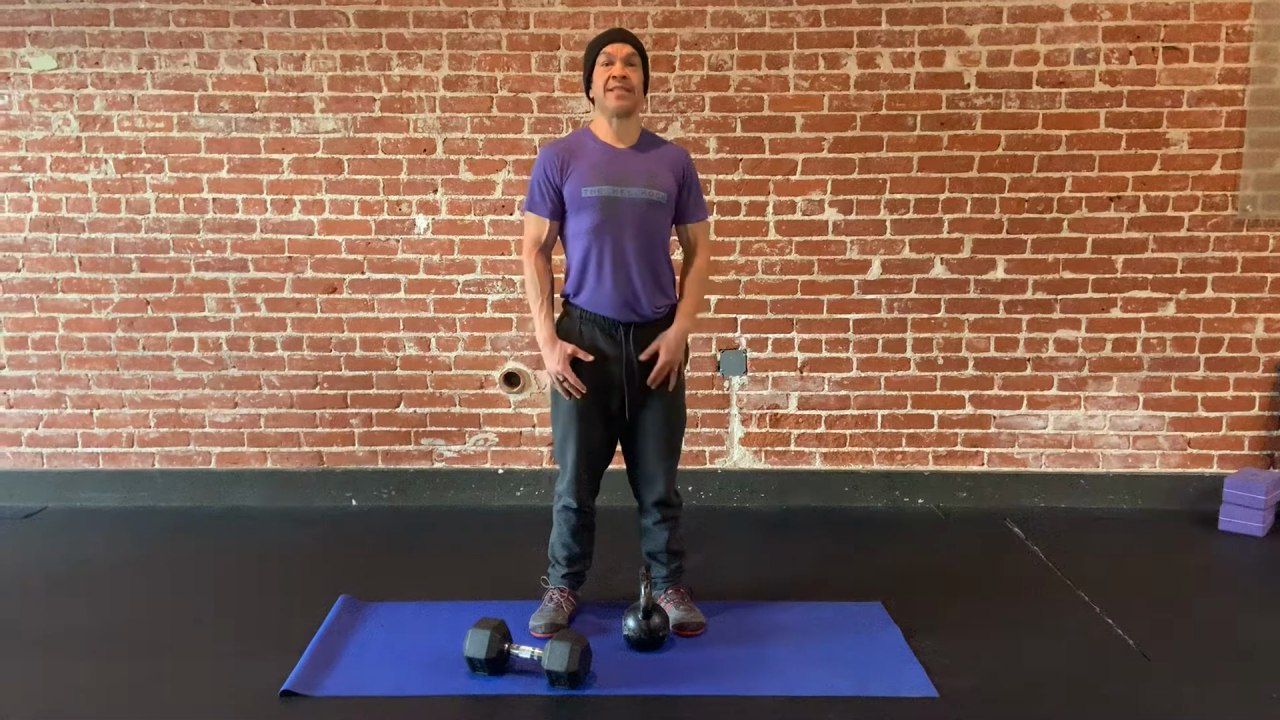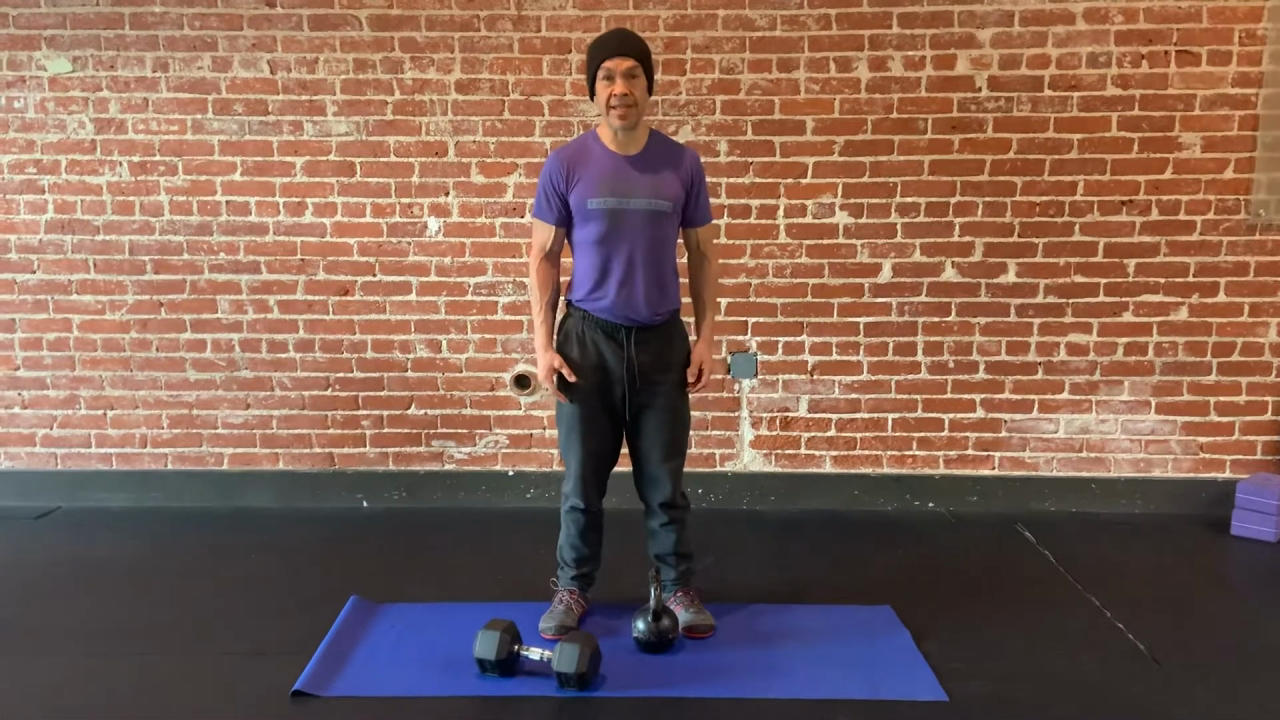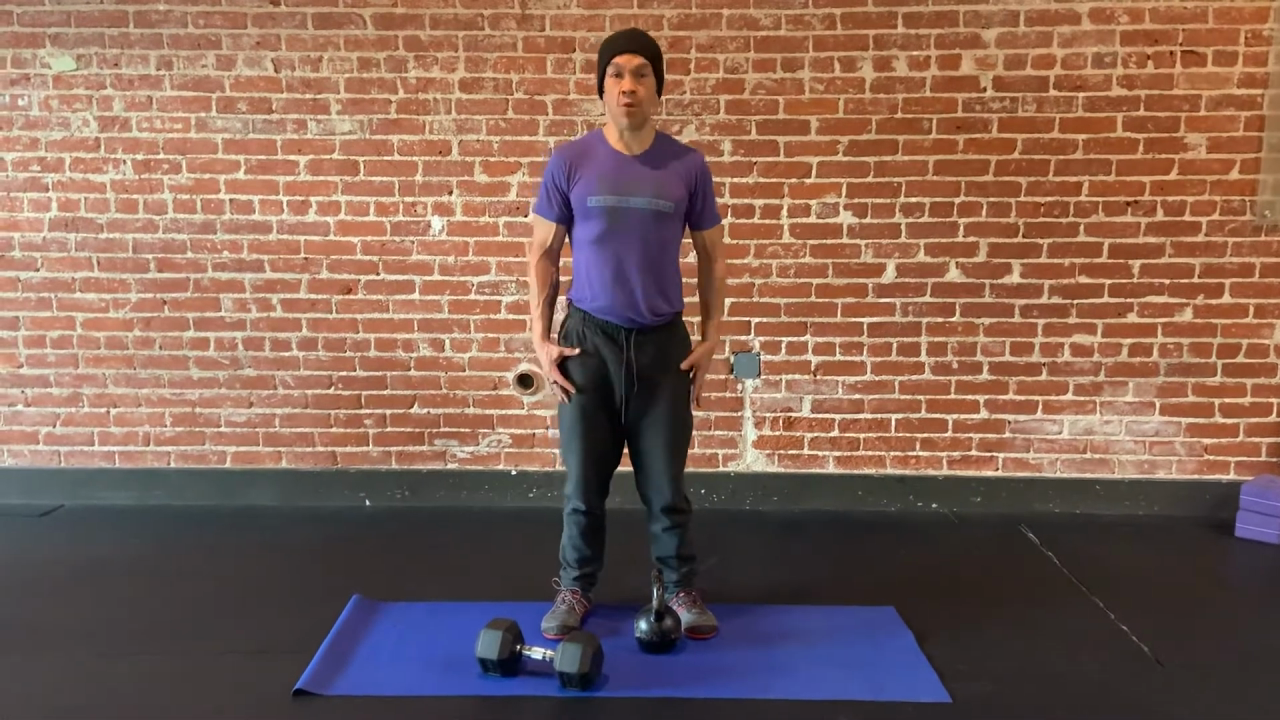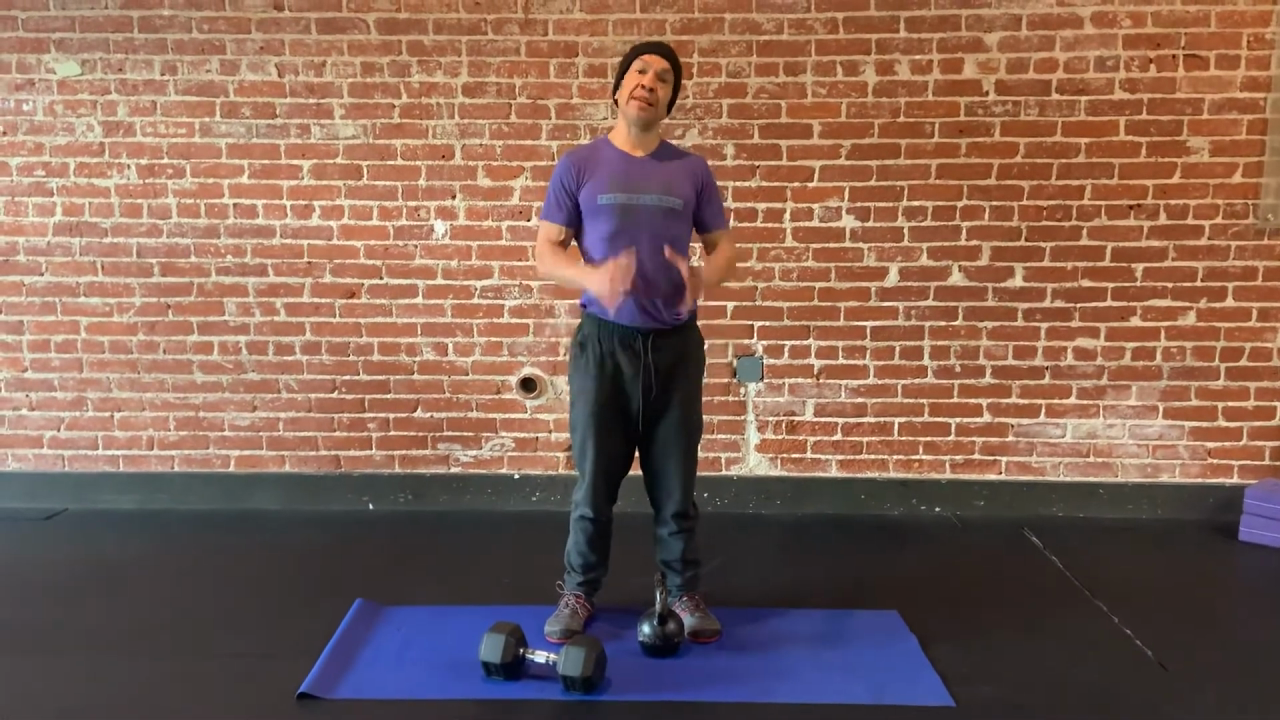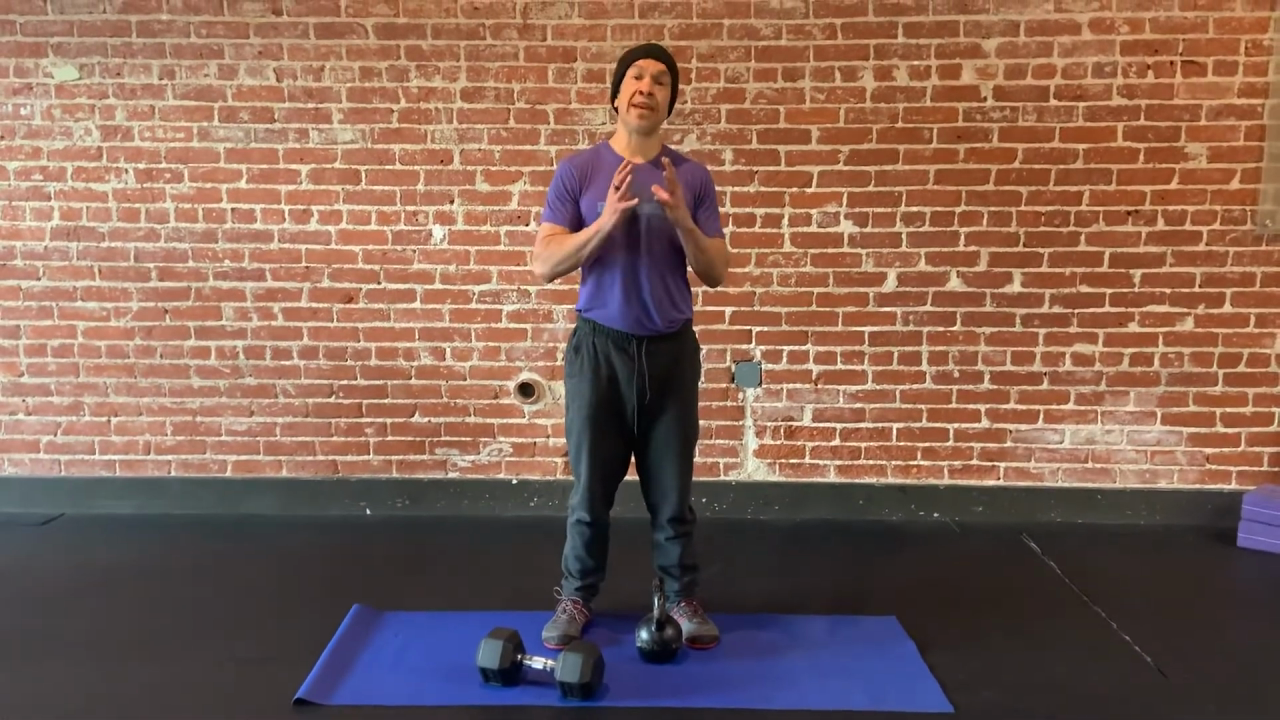
dt=1s
person 1, frame 1
left shoulder: (674, 160)
right shoulder: (559, 157)
left elbow: (697, 250)
right elbow: (535, 251)
left wrist: (681, 327)
right wrist: (547, 339)
left hip: (654, 338)
right hip: (585, 336)
left knee: (658, 478)
right knee: (577, 476)
left ankle: (669, 585)
right ankle: (564, 587)
person 1, frame 2
left shoulder: (683, 163)
right shoulder: (566, 164)
left elbow: (701, 253)
right elbow: (544, 257)
left wrist: (704, 337)
right wrist: (544, 344)
left hip: (661, 340)
right hip: (588, 337)
left knee: (664, 479)
right knee: (583, 477)
left ankle: (678, 587)
right ankle: (573, 588)
person 1, frame 3
left shoulder: (688, 166)
right shoulder: (569, 161)
left elbow: (711, 256)
right elbow: (543, 252)
left wrist: (710, 338)
right wrist: (541, 337)
left hip: (663, 343)
right hip: (588, 339)
left knee: (664, 481)
right knee: (584, 479)
left ankle: (680, 588)
right ankle: (575, 588)
person 1, frame 4
left shoulder: (692, 170)
right shoulder: (577, 165)
left elbow: (725, 249)
right elbow: (546, 255)
left wrist: (706, 275)
right wrist: (591, 277)
left hip: (674, 344)
right hip: (604, 342)
left knee: (674, 482)
right knee: (594, 481)
left ankle: (684, 592)
right ankle: (579, 591)
person 1, frame 5
left shoulder: (692, 176)
right shoulder: (577, 171)
left elbow: (716, 272)
right elbow: (544, 264)
left wrist: (681, 219)
right wrist: (606, 220)
left hip: (670, 350)
right hip: (599, 346)
left knee: (672, 488)
right knee: (591, 485)
left ankle: (682, 598)
right ankle: (576, 597)
